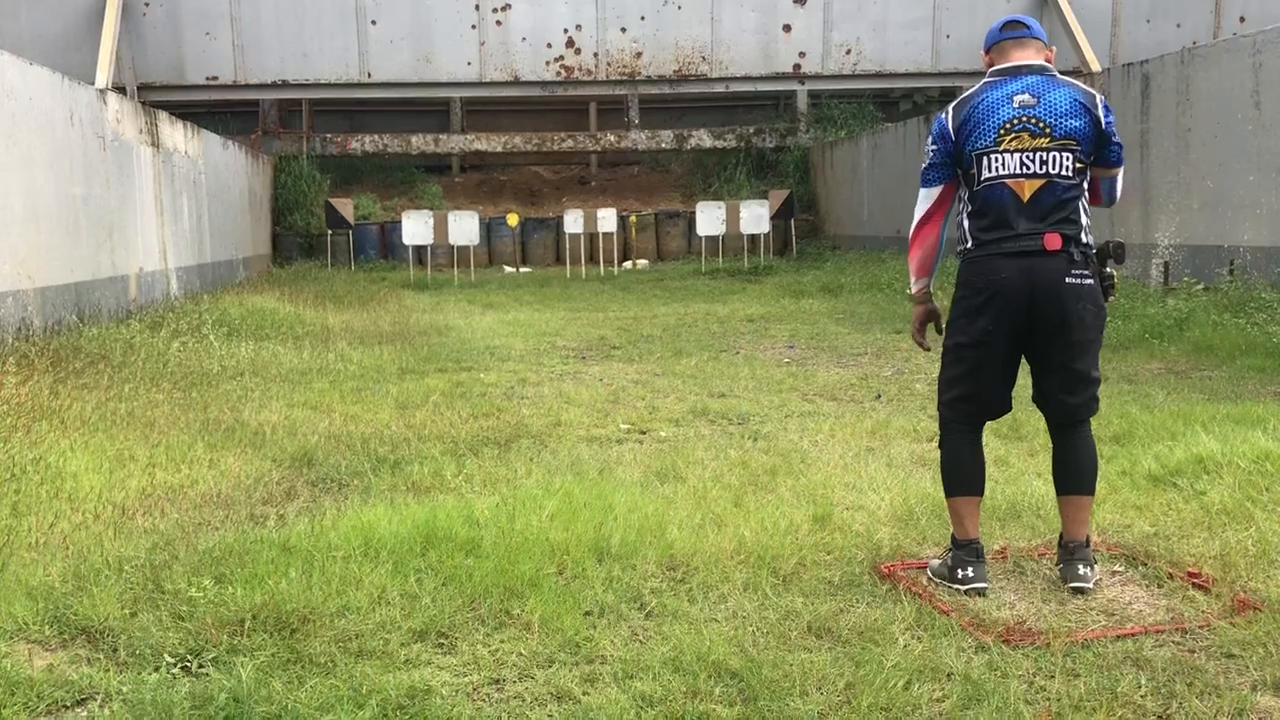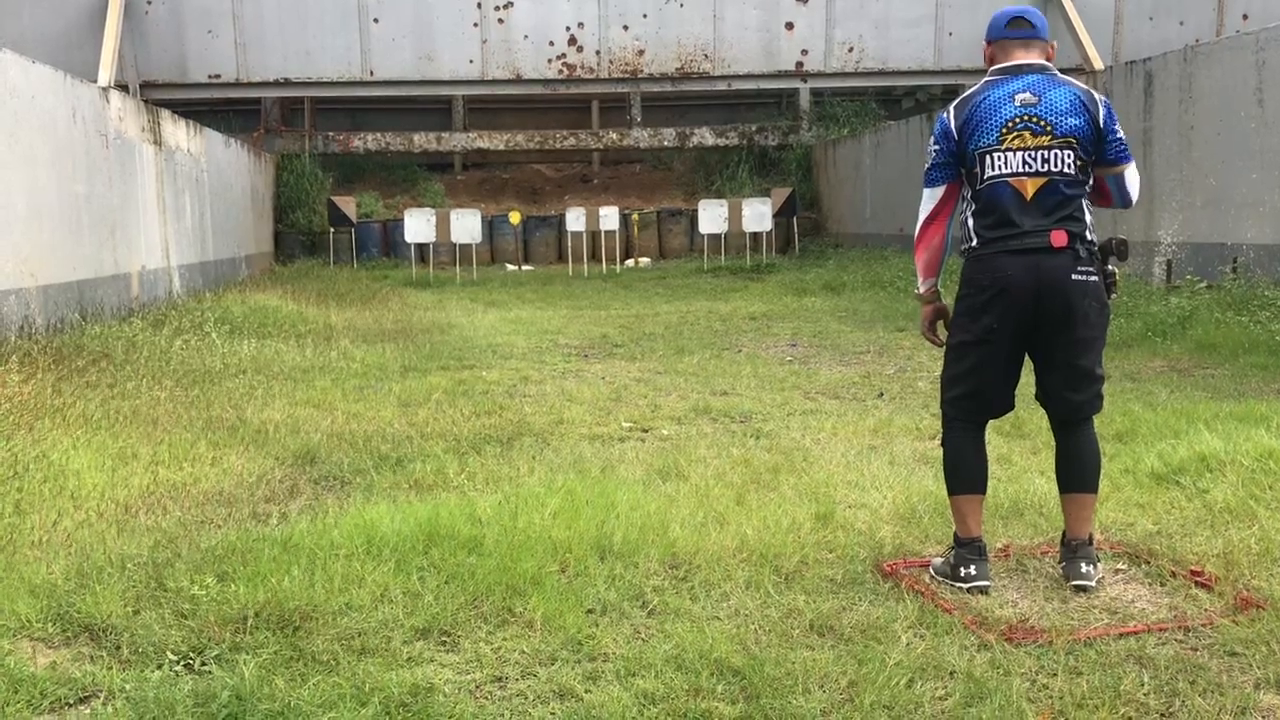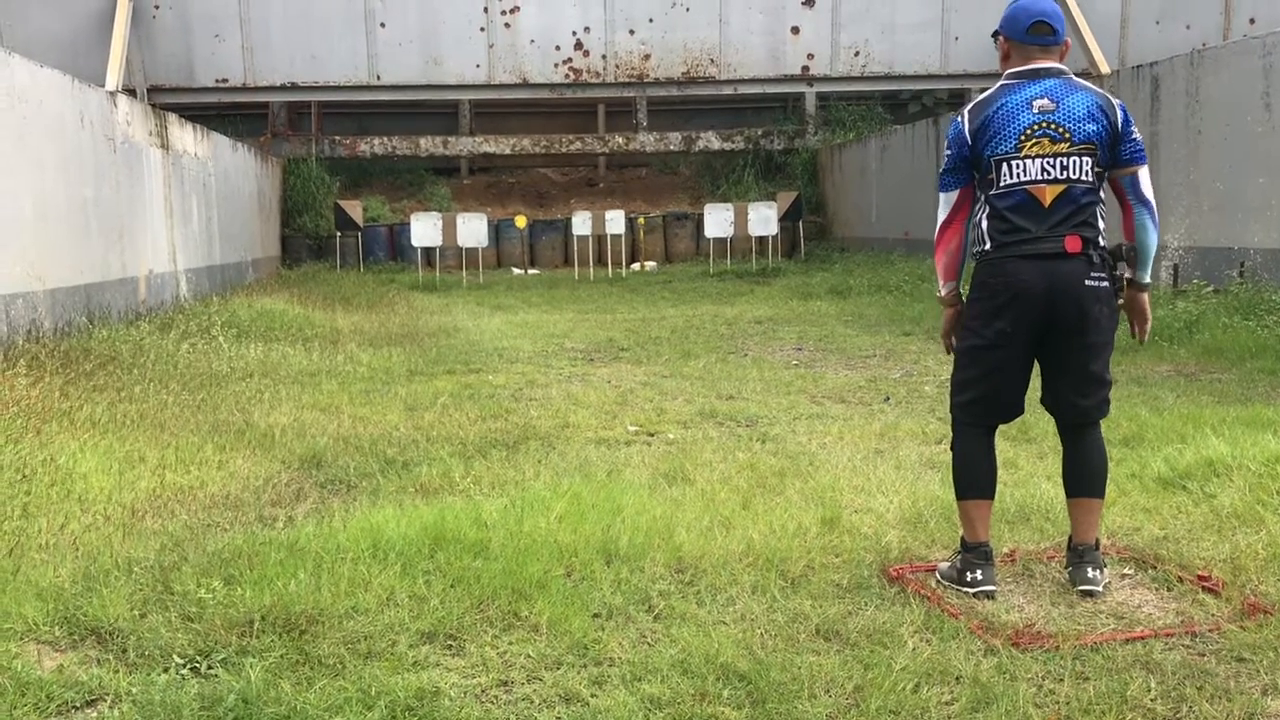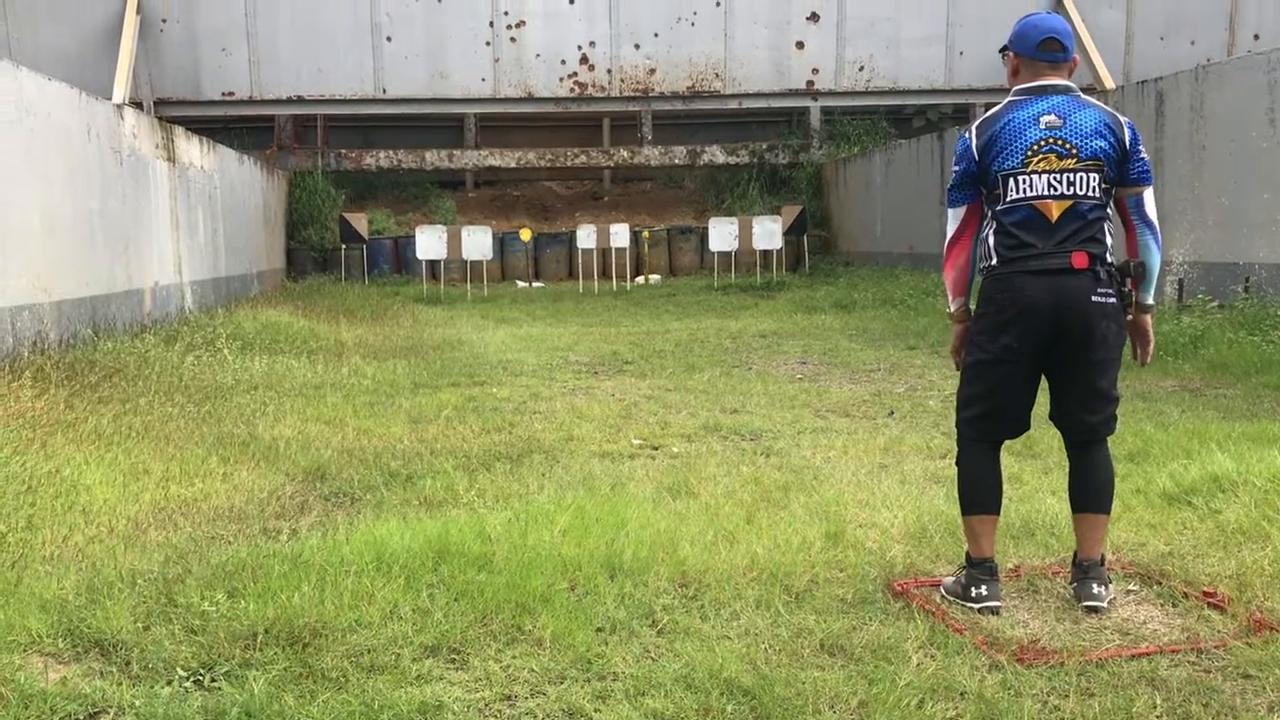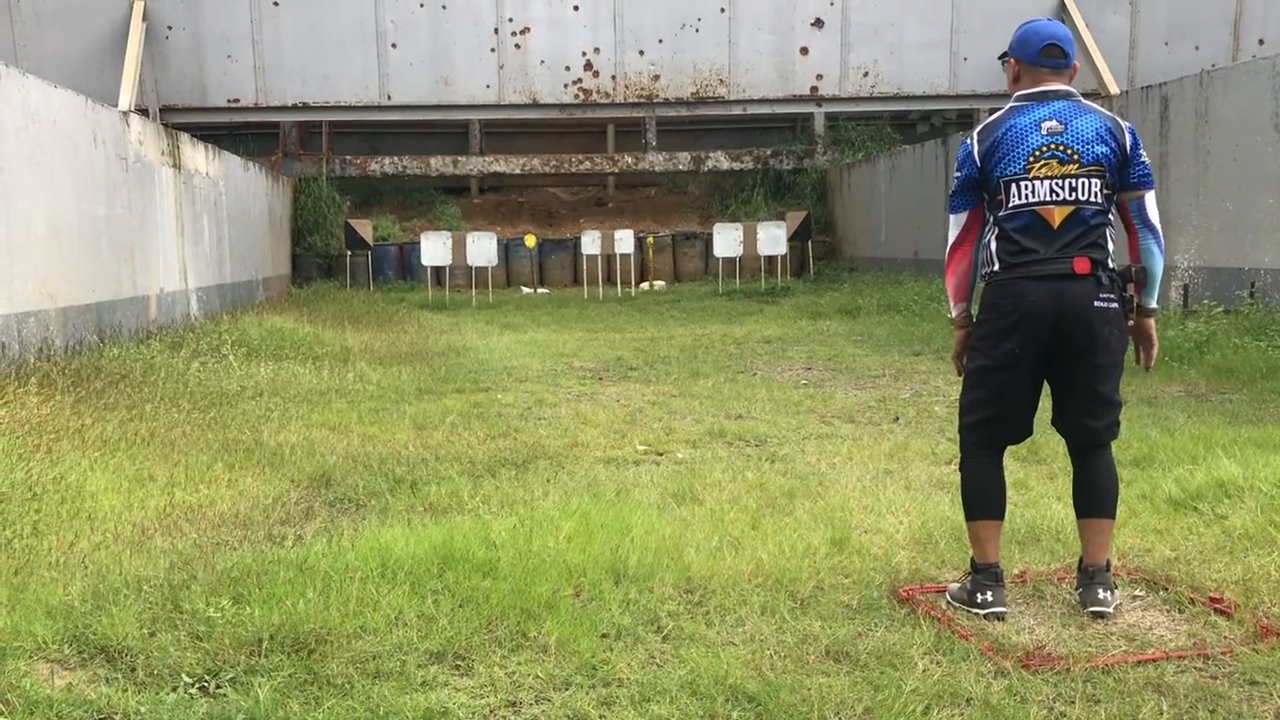
dt=0.7s
person 1, frame 1
left shoulder: (959, 113)
right shoulder: (1089, 103)
left elbow: (931, 211)
right elbow: (1109, 193)
left wrist: (921, 293)
left hip: (989, 278)
right hip: (1067, 276)
left knee: (961, 416)
right knee: (1072, 416)
left ankle: (967, 558)
right ankle: (1077, 556)
person 1, frame 2
left shoulder: (962, 112)
right shoulder: (1088, 103)
left elbow: (936, 210)
right elbow: (1124, 193)
left wrist: (928, 292)
left hip: (993, 276)
right hip: (1071, 273)
left knee: (964, 414)
right knee: (1074, 414)
left ankle: (969, 556)
right ankle: (1080, 554)
person 1, frame 3
left shoulder: (977, 115)
right shoulder: (1105, 108)
left elbow: (954, 216)
right elbow: (1140, 202)
left wrist: (950, 297)
right wrist: (1138, 285)
left hip: (1004, 281)
right hip: (1083, 279)
left knee: (974, 419)
right knee: (1082, 420)
left ankle: (976, 561)
right ankle: (1086, 559)
person 1, frame 4
left shoulder: (985, 131)
right shoulder: (1114, 126)
left elbow: (961, 232)
right elbow: (1142, 222)
left wrist: (960, 314)
right wrist: (1141, 306)
left hip: (1010, 296)
right hip: (1090, 295)
left knee: (979, 434)
right knee: (1089, 435)
left ankle: (980, 576)
right ankle: (1091, 575)
person 1, frame 5
left shoulder: (986, 136)
right shoulder: (1114, 130)
left elbow: (963, 237)
right elbow: (1145, 226)
left wrist: (961, 320)
right wrist: (1145, 310)
left hip: (1012, 302)
right hip: (1091, 300)
left knee: (982, 439)
right knee: (1093, 441)
left ankle: (986, 581)
right ankle: (1097, 581)
